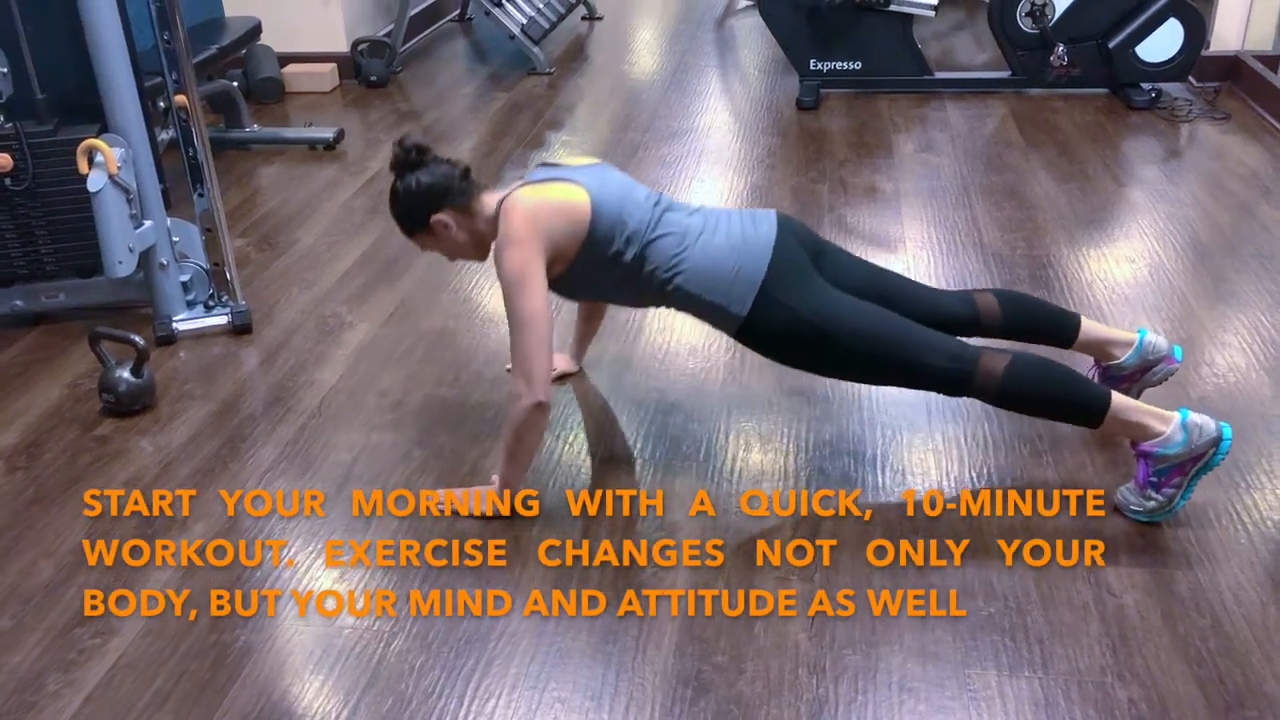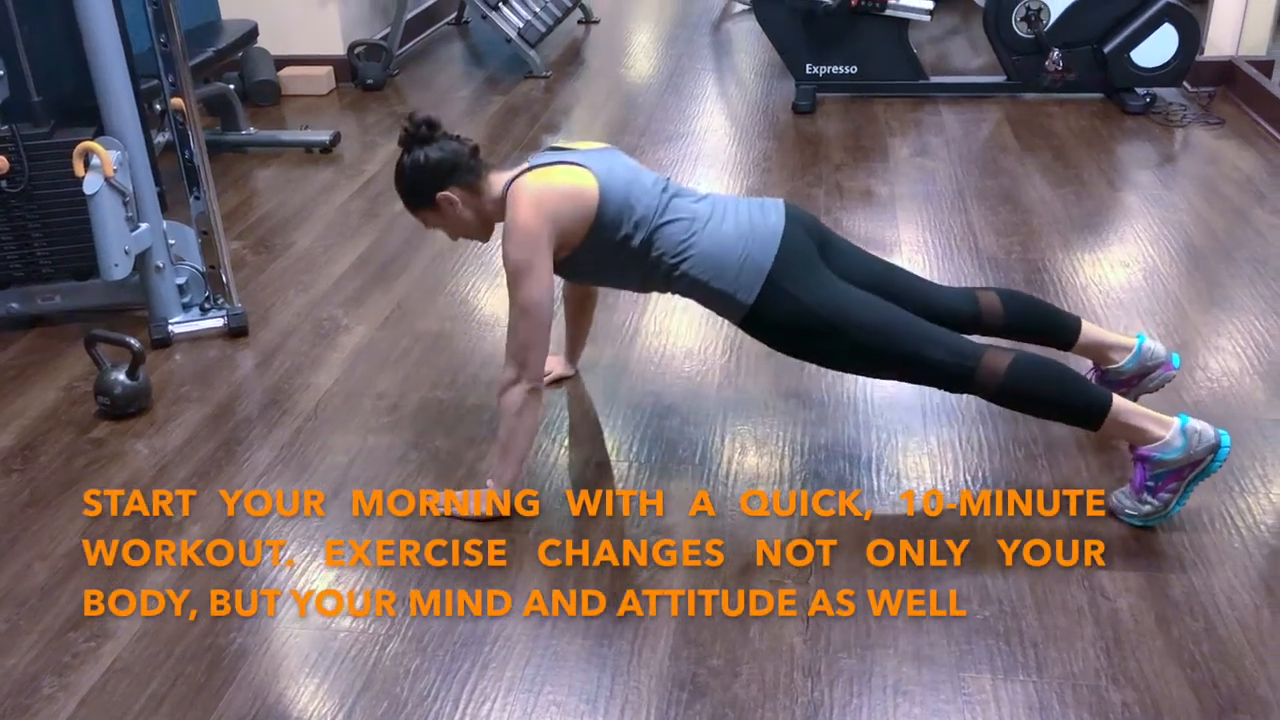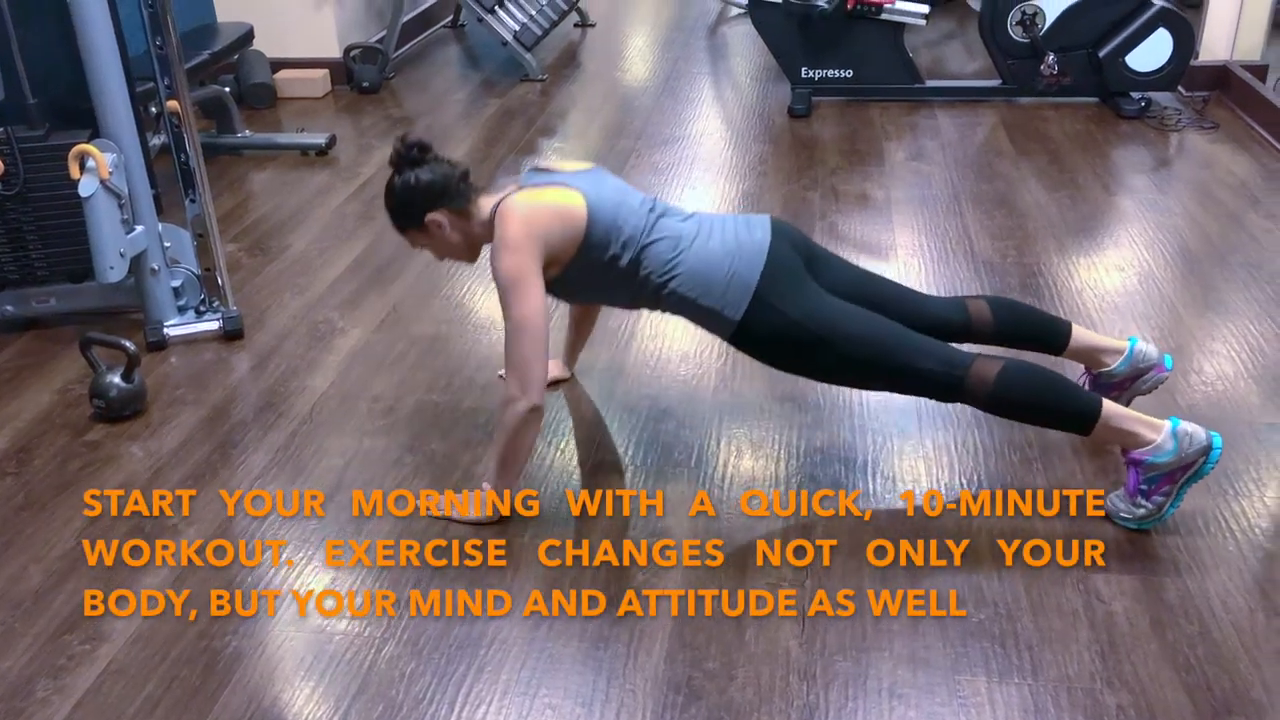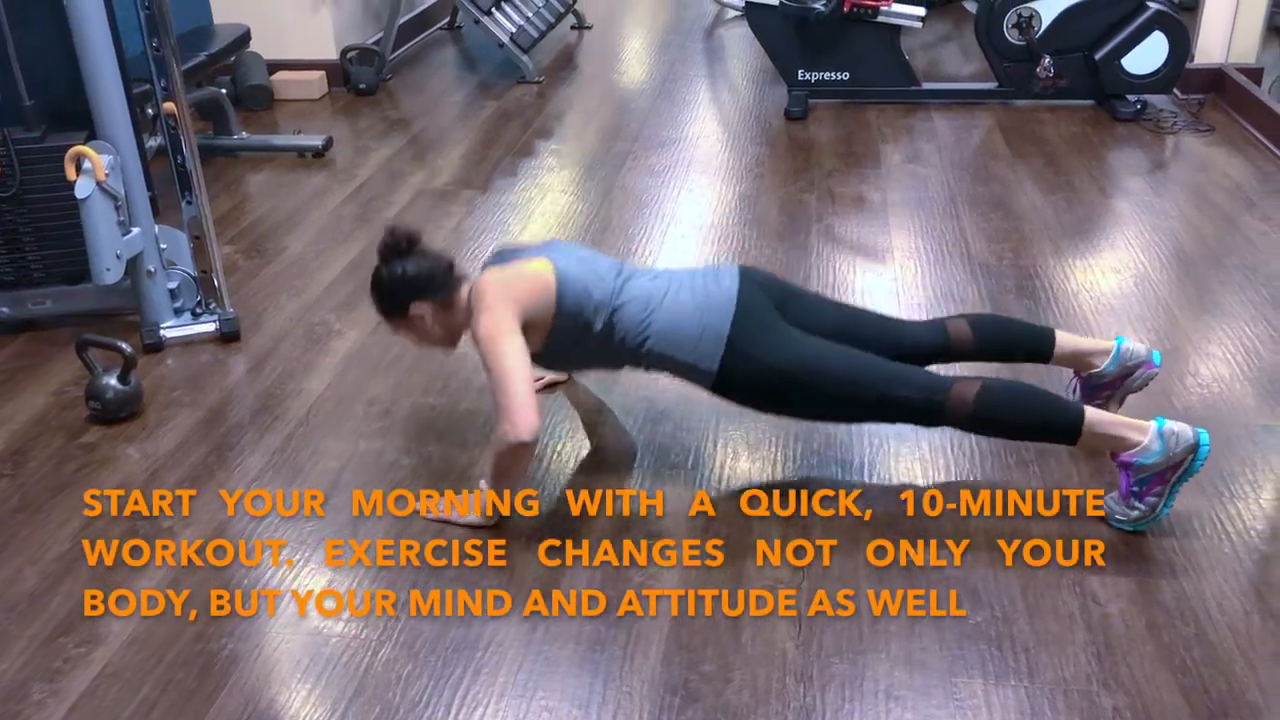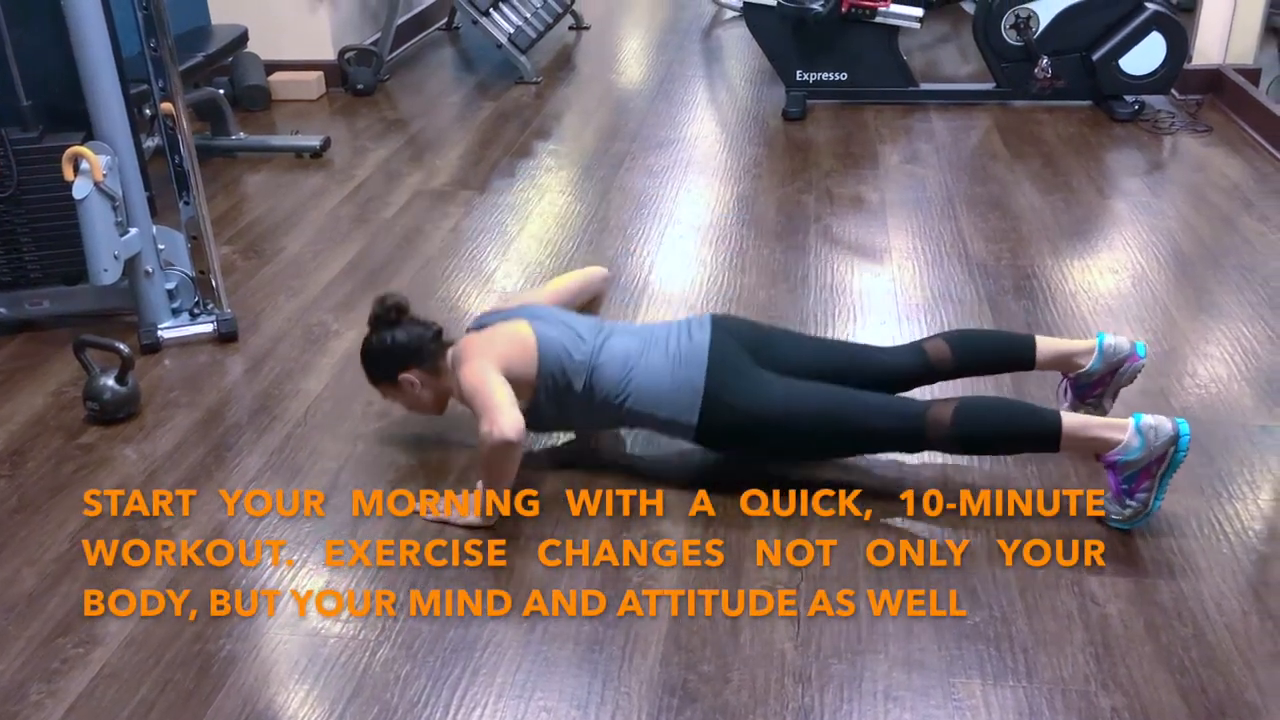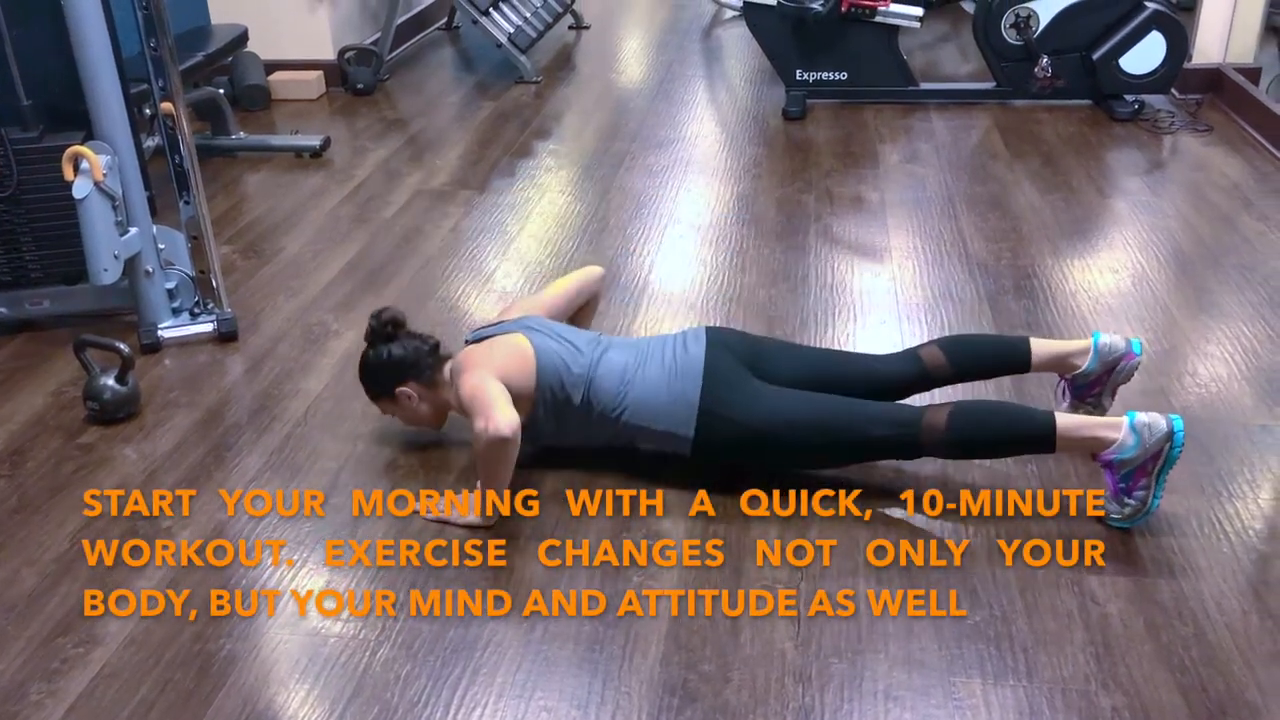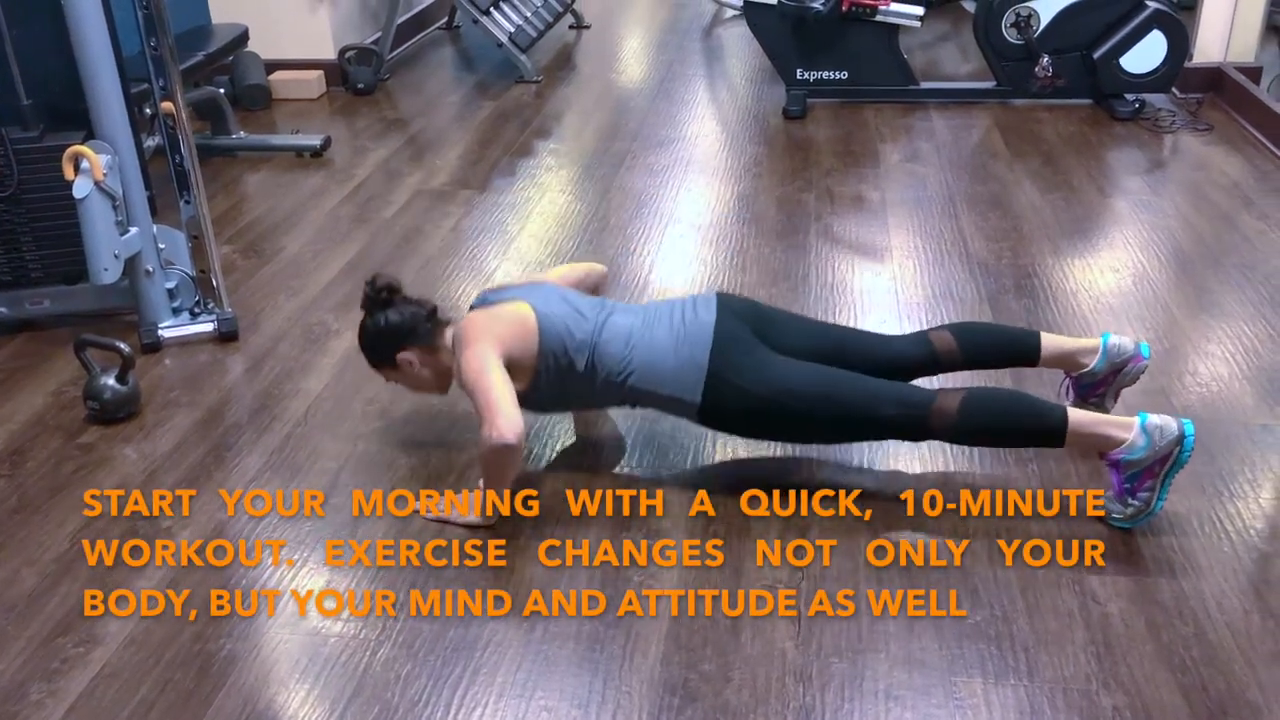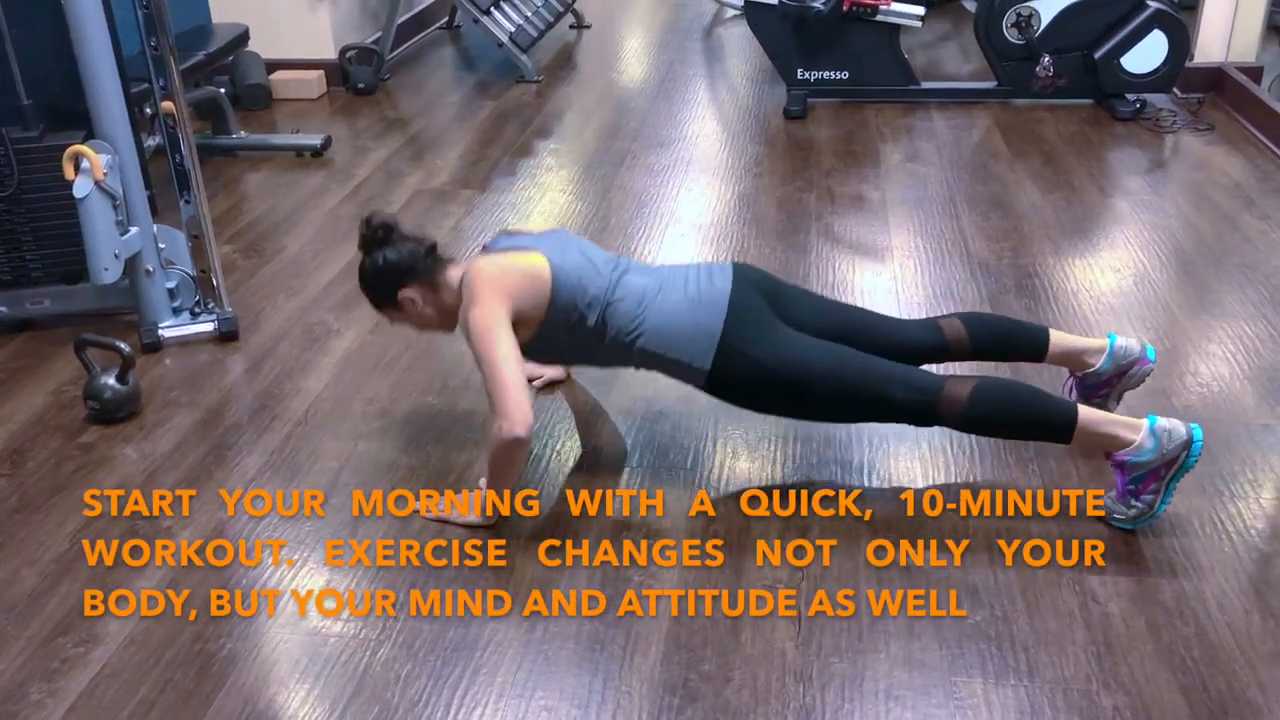
dt=0.2s
person 1, frame 1
left shoulder: (514, 235)
right shoulder: (544, 181)
left elbow: (532, 393)
left wrist: (503, 493)
right wrist: (578, 352)
left hip: (756, 296)
right hip: (762, 239)
left knee: (948, 364)
right knee: (948, 312)
left ankle: (1170, 434)
right ankle: (1127, 348)
person 1, frame 2
left shoulder: (524, 218)
right shoulder: (549, 164)
left elbow: (521, 381)
left wrist: (498, 496)
right wrist: (570, 358)
left hip: (759, 282)
right hip: (772, 229)
left knee: (950, 361)
right knee: (949, 309)
left ankle: (1171, 441)
right ankle: (1125, 353)
person 1, frame 3
left shoulder: (512, 237)
right shoulder: (539, 183)
left elbow: (523, 398)
left wrist: (493, 498)
right wrist: (570, 361)
left hip: (746, 300)
right hip: (757, 245)
left knee: (940, 371)
right knee: (940, 317)
left ankle: (1161, 442)
right ankle: (1119, 356)
person 1, frame 4
left shoulder: (487, 308)
right shoulder: (514, 264)
left elbow: (520, 433)
left wrist: (490, 503)
right wrist: (559, 364)
left hip: (728, 349)
right hip: (730, 292)
left knee: (917, 395)
right knee: (918, 342)
left ankle: (1146, 442)
right ankle: (1104, 355)
person 1, frame 5
left shoulder: (473, 365)
right shoulder: (507, 319)
left elbow: (505, 434)
right elbow: (597, 272)
left wrist: (489, 505)
left hip: (711, 401)
right hip: (708, 340)
left knee: (903, 422)
right knee: (898, 367)
left ankle: (1129, 438)
right ankle: (1092, 353)
person 1, frame 6
left shoulder: (472, 377)
right shoulder: (508, 327)
left elbow: (500, 429)
right elbow: (592, 274)
left wrist: (488, 506)
left hip: (712, 417)
right hip: (706, 353)
left knee: (899, 429)
right knee: (893, 374)
left ankle: (1124, 438)
right ankle: (1086, 355)
person 1, frame 7
left shoulder: (473, 348)
right shoulder: (495, 304)
left elbow: (506, 436)
right elbow: (596, 271)
left wrist: (489, 505)
left hip: (716, 383)
right hip: (713, 321)
left knee: (905, 410)
right knee: (902, 355)
left ankle: (1133, 439)
right ankle: (1094, 354)
person 1, frame 8
left shoulder: (480, 300)
right shoulder: (506, 251)
left elbow: (516, 428)
left wrist: (490, 505)
right wrist: (561, 355)
left hip: (726, 349)
right hip: (726, 290)
left knee: (915, 394)
right knee: (916, 342)
left ankle: (1139, 440)
right ankle: (1100, 353)
